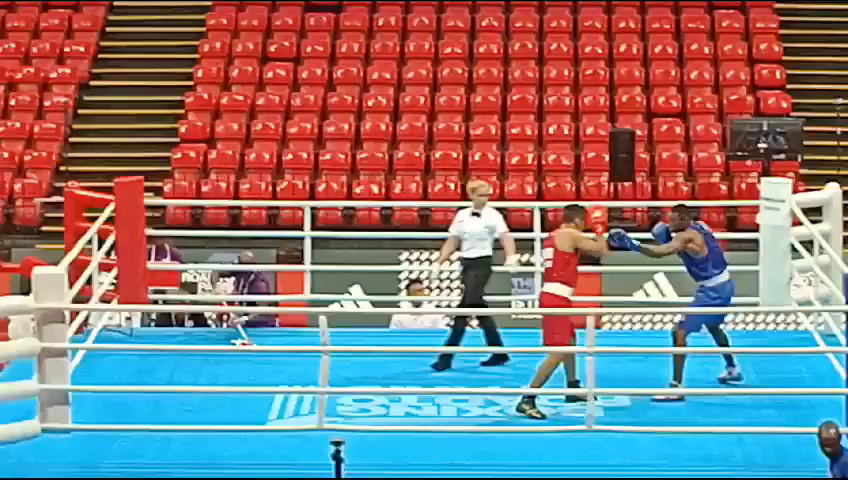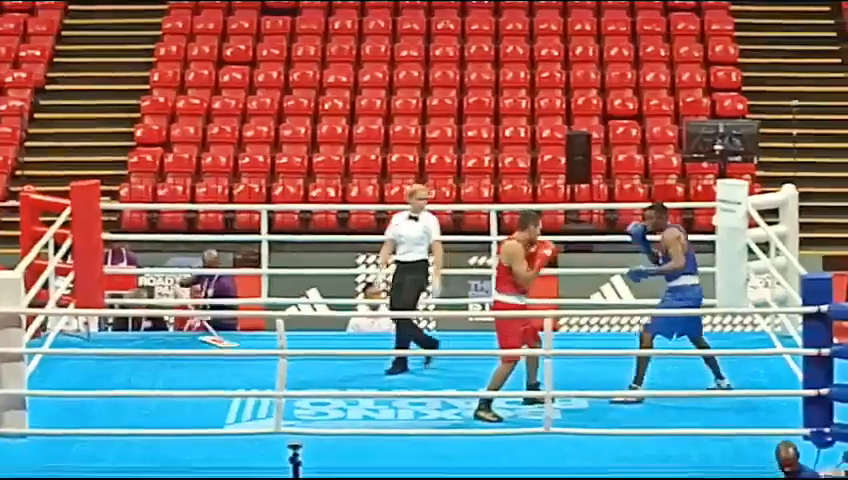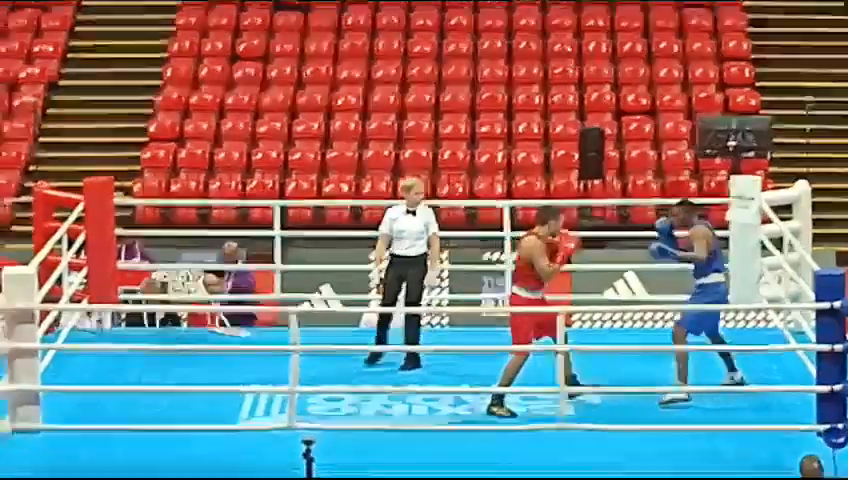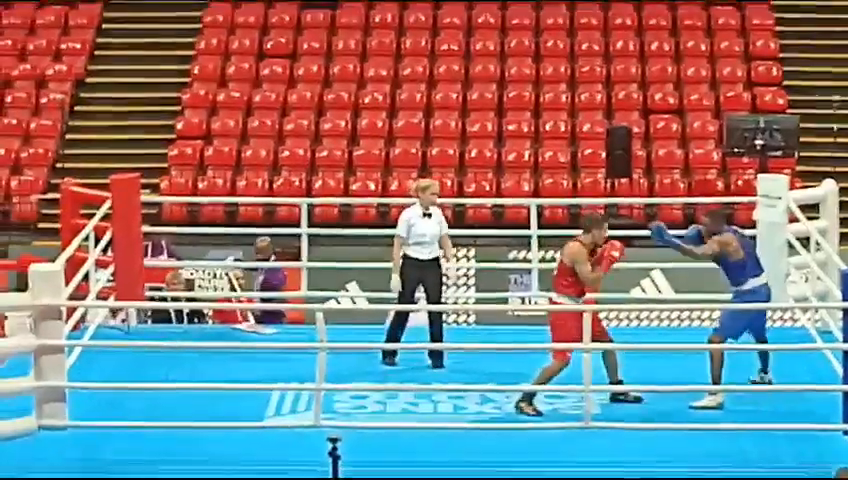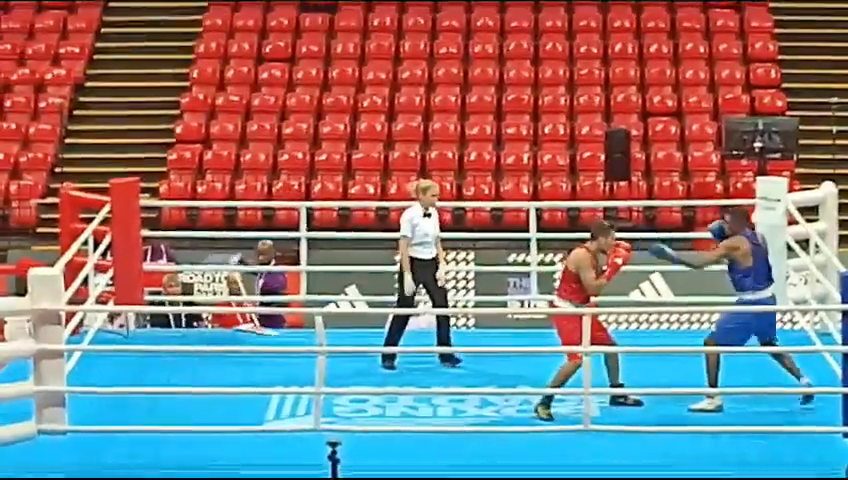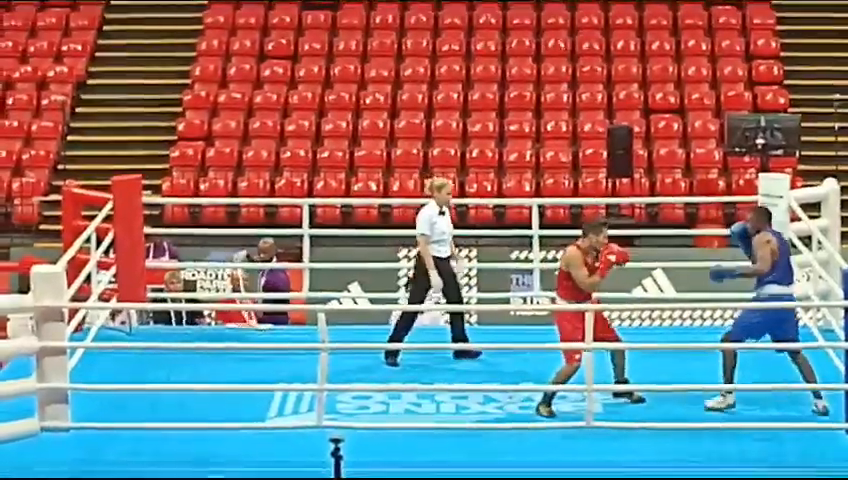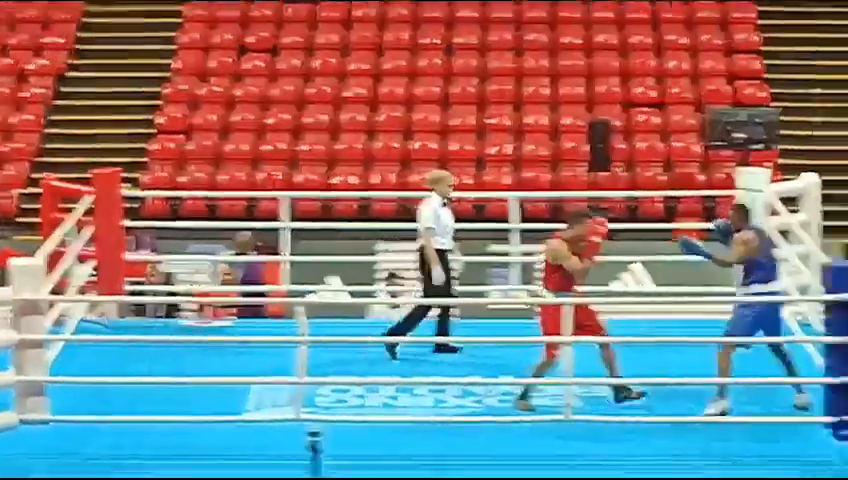
dt=0.2s
person 1, frame 1
left shoulder: (555, 237)
right shoulder: (570, 235)
right elbow: (602, 251)
left wrist: (590, 237)
right wrist: (599, 229)
left hip: (555, 296)
right hip: (556, 297)
left knee: (569, 342)
right knee: (557, 351)
left ankle: (573, 389)
right ankle: (527, 400)
person 1, frame 2
left shoulder: (519, 245)
right shoulder: (514, 247)
left elbow: (524, 271)
right elbow: (525, 282)
left wrist: (536, 256)
right wrist: (540, 261)
left hip: (517, 305)
right hip: (508, 306)
left knee: (534, 343)
right knee: (511, 359)
left ankle: (532, 392)
right ankle: (483, 406)
person 1, frame 3
left shoulder: (541, 240)
right shoulder: (533, 242)
left elbow: (547, 263)
right elbow: (547, 275)
left wrist: (558, 249)
right wrist: (564, 253)
left hip: (535, 298)
right hip: (524, 300)
right knee: (522, 353)
left ankle: (571, 382)
right ankle: (496, 402)
person 1, frame 4
left shoulder: (584, 248)
right shoulder: (576, 250)
left elbow: (590, 273)
right elbow: (590, 283)
left wrist: (602, 257)
right wrist: (608, 260)
left hip: (577, 305)
right hip: (563, 307)
left knee: (607, 343)
right knee: (563, 358)
left ankle: (617, 391)
right ankle: (526, 399)
person 1, frame 5
left shoulder: (593, 255)
right shoulder: (581, 255)
left elbow: (596, 280)
right elbow: (593, 289)
left wrist: (613, 263)
right wrist: (613, 267)
left hip: (582, 310)
right hip: (566, 312)
left knee: (610, 347)
right knee: (577, 360)
left ankle: (617, 394)
right ankle: (544, 402)
person 1, frame 6
left shoulder: (590, 252)
right shoulder: (573, 254)
left elbow: (594, 275)
right elbow: (588, 286)
left wrist: (612, 259)
right wrist: (606, 264)
right hip: (569, 311)
left knee: (617, 344)
right knee: (575, 362)
left ankle: (621, 388)
right ankle: (545, 402)
person 1, frame 7
left shoulder: (574, 241)
right shoulder: (556, 245)
left elbow: (584, 261)
right elbow: (582, 271)
left wrist: (594, 240)
right wrist: (594, 243)
left hip: (570, 298)
right hip: (554, 303)
left knee: (602, 339)
right knee: (553, 354)
left ankle: (620, 390)
right ankle: (523, 396)
person 2, frame 1
left shoulder: (686, 236)
right shoulder: (699, 226)
left elbow: (661, 251)
left wrist: (631, 243)
right wrist: (669, 239)
left hip: (714, 290)
right hip: (722, 285)
left knee: (680, 331)
right knee: (712, 325)
left ankle: (676, 387)
right ankle: (732, 368)
person 2, frame 2
left shoulder: (670, 234)
right shoulder: (673, 233)
left elbow: (679, 264)
right elbow: (660, 262)
left wrist: (648, 272)
right wrist: (642, 243)
left hip: (680, 292)
right hip: (692, 290)
left knee: (646, 334)
right knee: (696, 337)
left ankle: (636, 387)
right ankle: (721, 380)
person 2, frame 3
left shoulder: (698, 230)
right shoulder: (699, 228)
left elbow: (701, 257)
right elbow: (690, 257)
left wrist: (671, 253)
right wrist: (670, 238)
left hip: (709, 289)
right hip: (715, 288)
left knee: (679, 332)
right knee: (711, 332)
left ankle: (681, 388)
right ankle: (734, 374)
person 2, frame 4
left shoulder: (722, 240)
right shoulder: (735, 233)
left elbow: (700, 254)
left wrist: (669, 239)
right wrist: (701, 242)
left hip: (748, 294)
right hip: (761, 290)
left knee: (716, 340)
right knee: (758, 334)
left ankle: (716, 395)
right ankle: (764, 374)
person 2, frame 5
left shoulder: (732, 243)
right shoulder: (759, 238)
left elbow: (700, 262)
left wrist: (670, 255)
left hip: (748, 304)
right hip: (767, 300)
left knee: (712, 344)
right knee: (770, 346)
left ankle: (713, 398)
right ankle: (802, 380)
person 2, frame 6
left shoulder: (760, 238)
right shoulder: (780, 239)
left elbow: (763, 269)
left wrist: (732, 272)
right wrist: (745, 244)
left hip: (767, 299)
right hip: (786, 298)
left knee: (729, 341)
right knee: (794, 351)
left ankle: (727, 396)
right ankle: (819, 400)
person 2, frame 7
left shoulder: (742, 237)
right shoulder: (761, 235)
left elbow: (730, 261)
left wrist: (700, 250)
right wrist: (727, 238)
left hip: (755, 298)
right hip: (772, 295)
left knee: (726, 347)
right knee: (777, 347)
left ankle: (720, 401)
right ankle: (801, 394)
person 3, frame 1
left shoulder: (493, 215)
right shoulder: (462, 215)
left elbow: (506, 238)
right elbow: (451, 242)
left wrist: (511, 256)
right wrist: (438, 264)
left hip: (481, 265)
right hip: (467, 265)
left knee: (464, 308)
right knee: (478, 309)
left ankle: (447, 358)
right ankle: (499, 353)
person 3, frame 2
left shoulder: (430, 220)
right shoulder: (398, 218)
left elbow: (437, 250)
right elbow: (388, 246)
left wrist: (437, 277)
right wrist: (381, 270)
left hip: (418, 269)
right hip: (400, 269)
left knee: (404, 312)
right knee: (396, 312)
left ankle: (401, 362)
right ankle: (428, 343)
person 3, frame 3
left shoulder: (427, 213)
right shoulder: (393, 212)
left elbow: (434, 242)
right elbow: (382, 242)
left wrist: (433, 268)
right wrist: (377, 267)
left hip: (417, 263)
right hip: (396, 262)
left knee: (412, 307)
right knee: (387, 305)
left ankle: (413, 357)
right ankle: (378, 349)
person 3, frame 4
left shoulder: (438, 213)
right shoulder: (408, 215)
left elbow: (445, 240)
right elbow: (398, 247)
left wrist: (451, 262)
right wrist: (395, 274)
left hip: (432, 265)
right hip: (411, 265)
left knee: (435, 306)
right knee: (404, 308)
left ankle: (436, 355)
right ankle: (389, 352)
person 3, frame 5
left shoulder: (433, 214)
right shoulder: (409, 215)
right elbow: (403, 248)
left wrist: (441, 266)
right wrist: (407, 276)
left hip: (430, 265)
right hip: (413, 265)
left knee: (442, 306)
right knee: (403, 311)
left ankle: (446, 353)
right ankle: (388, 356)
person 3, frame 6
left shoulder: (444, 212)
right shoulder: (426, 214)
right elbow: (423, 246)
left wrist: (455, 260)
right wrist: (432, 273)
left hip: (444, 263)
right hip: (427, 264)
left knee: (457, 303)
right knee: (414, 309)
left ankle: (461, 348)
right ankle: (392, 351)
person 3, frame 7
left shoulder: (444, 204)
right shoulder: (430, 206)
right elbow: (427, 239)
left wrist: (449, 258)
right wrist: (436, 267)
left hip: (441, 255)
right hip: (430, 256)
left knee: (446, 299)
right knee: (428, 302)
left ankle: (441, 341)
right ankle: (393, 336)
